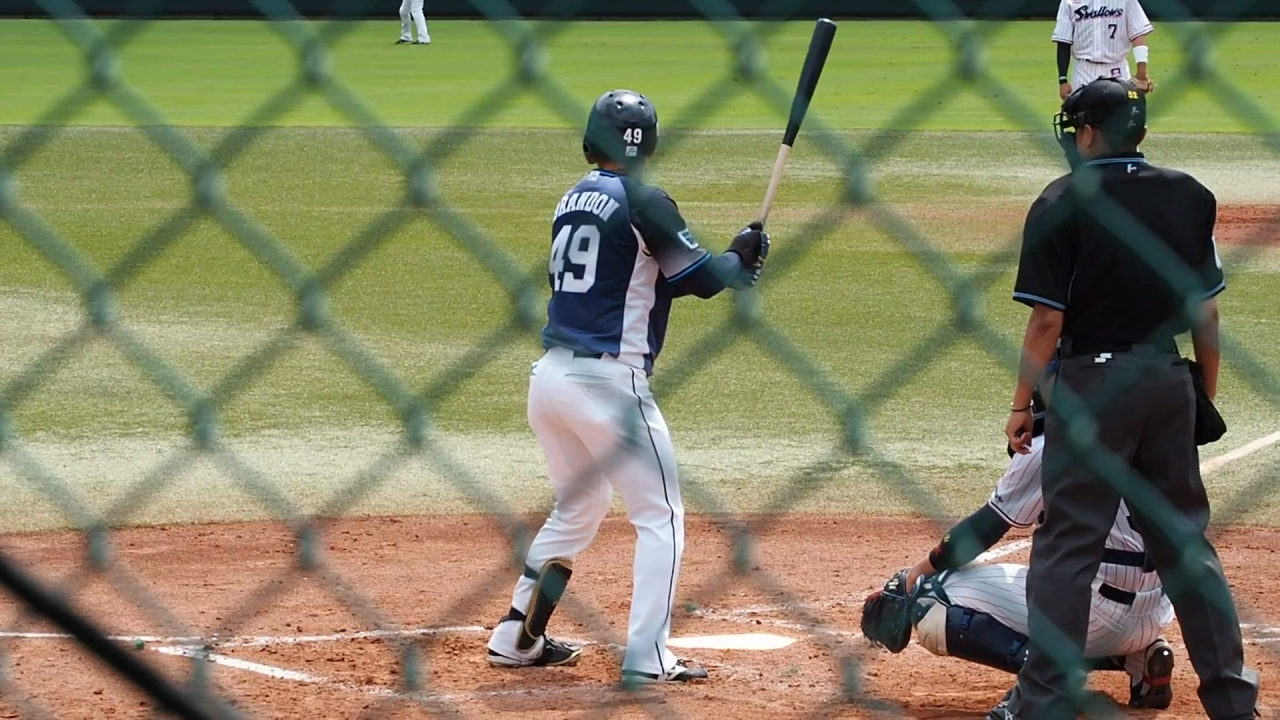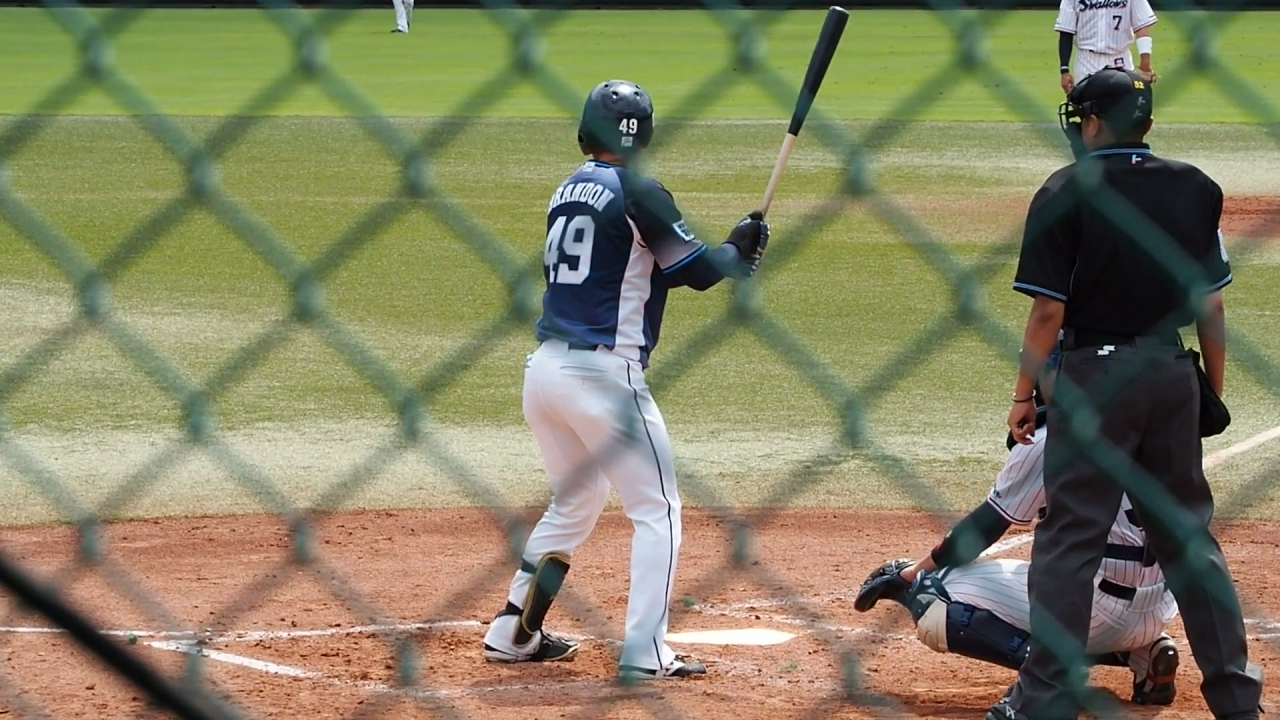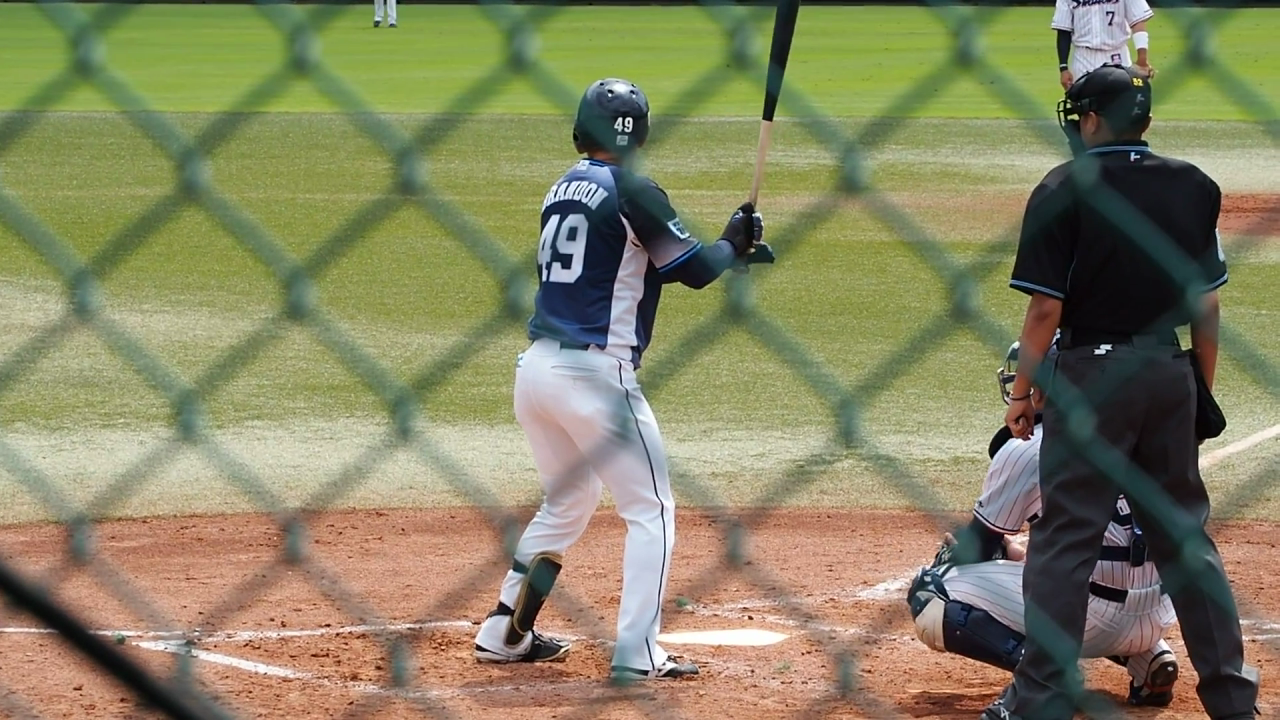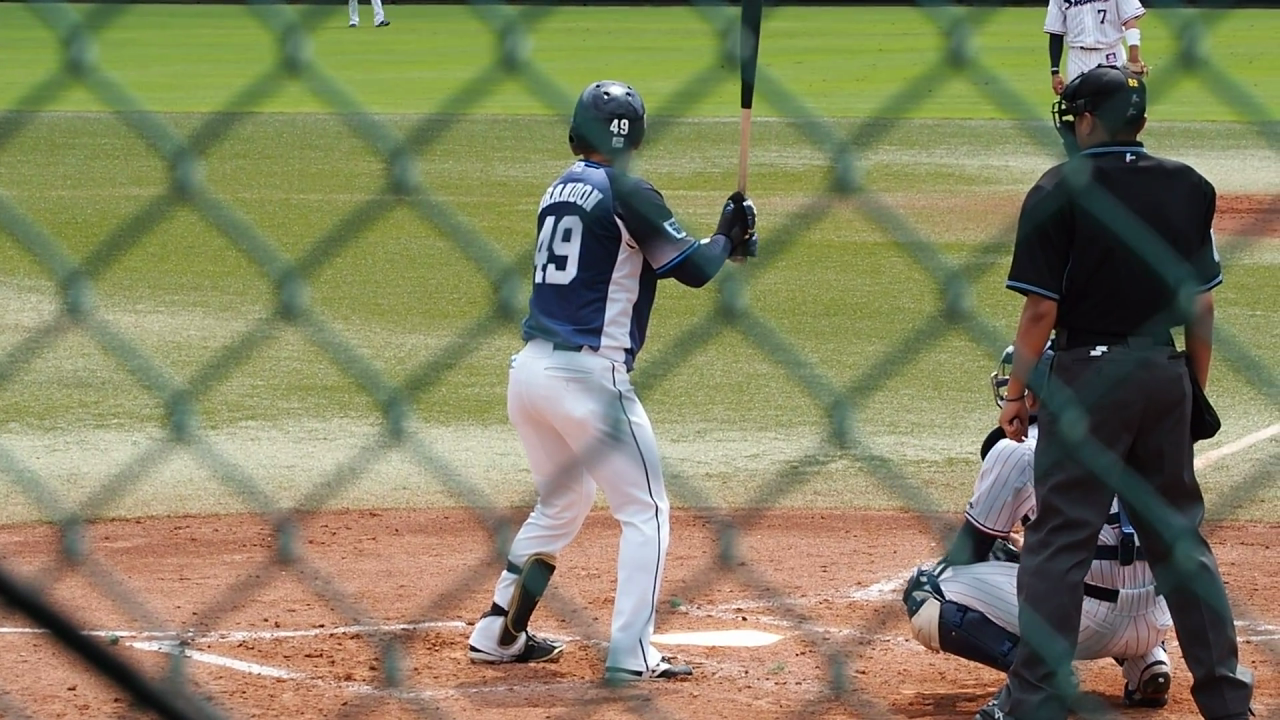
dt=0.4s
person 1, frame 1
left shoulder: (1063, 202)
right shoulder: (1190, 196)
left elbow: (1047, 318)
right elbow: (1206, 311)
left wrist: (1022, 402)
right wrist: (1205, 397)
left hip: (1094, 382)
right hip: (1169, 379)
left knee: (1067, 544)
right knee: (1185, 539)
person 1, frame 2
left shoulder: (1066, 191)
right shoulder: (1196, 187)
left elbow: (1049, 309)
right elbow: (1210, 302)
left wrist: (1023, 393)
right wrist: (1215, 389)
left hip: (1095, 375)
right hip: (1173, 372)
left knee: (1069, 538)
right knee: (1188, 532)
person 1, frame 3
left shoulder: (1064, 189)
right shoulder: (1194, 186)
left elbow: (1046, 308)
right elbow: (1206, 302)
left wrist: (1021, 391)
right wrist: (1203, 391)
left hip: (1092, 373)
right hip: (1170, 372)
left knee: (1065, 538)
right knee: (1184, 532)
person 1, frame 4
left shoulder: (1060, 189)
right shoulder: (1189, 186)
left elbow: (1042, 307)
right elbow: (1201, 304)
left wrist: (1016, 391)
right wrist: (1195, 390)
left hip: (1087, 375)
right hip: (1165, 374)
left knee: (1059, 539)
right knee: (1179, 534)
person 2, frame 1
left shoulder: (571, 200)
right shoulder: (642, 202)
right elbow: (702, 280)
left wrist: (726, 264)
right wrist: (740, 255)
left hip: (550, 375)
right hip: (607, 381)
left knee: (576, 510)
right knee: (660, 517)
left ankle: (516, 637)
right ankle: (647, 658)
person 2, frame 2
left shoulder: (567, 190)
right shoulder: (638, 193)
right elbow: (699, 272)
left wrist: (725, 254)
right wrist: (739, 246)
left hip: (545, 367)
right hip: (603, 374)
left knee: (573, 504)
right knee: (658, 510)
left ankle: (512, 632)
right ankle: (644, 653)
person 2, frame 3
left shoulder: (561, 188)
right shoulder: (632, 192)
right elbow: (694, 270)
left wrist: (728, 249)
right wrist: (734, 241)
left hip: (537, 367)
right hip: (594, 373)
left knee: (565, 504)
right knee: (650, 511)
left ankle: (504, 633)
right ankle: (637, 654)
person 2, frame 4
left shoulder: (558, 189)
right shoulder: (627, 194)
right elbow: (694, 270)
left wrist: (723, 244)
right wrist: (727, 234)
left hip: (530, 369)
right hip: (588, 375)
left knee: (559, 505)
right knee: (645, 511)
left ankle: (498, 633)
right ankle: (630, 655)
person 3, frame 1
left shoulder: (1048, 448)
left elbow: (983, 529)
left wrist: (912, 577)
left hip: (1098, 614)
right hip: (1153, 616)
left knee: (929, 600)
right ankle: (1139, 657)
person 3, frame 2
left shoulder: (1048, 442)
left elbow: (983, 527)
left wrist: (913, 572)
left hip: (1102, 608)
right hip: (1157, 611)
left knee: (929, 594)
right ankle: (1143, 654)
person 3, frame 3
left shoulder: (1025, 448)
left elbow: (979, 544)
left wrist: (947, 565)
right wrist: (1024, 557)
left hip: (1094, 615)
right hip: (1157, 617)
left knee: (930, 593)
right ankle: (1147, 658)
person 3, frame 4
left shoulder: (1017, 449)
left elbow: (969, 549)
left hip: (1085, 619)
right hip: (1154, 621)
left knee: (926, 592)
right ankle: (1145, 661)
